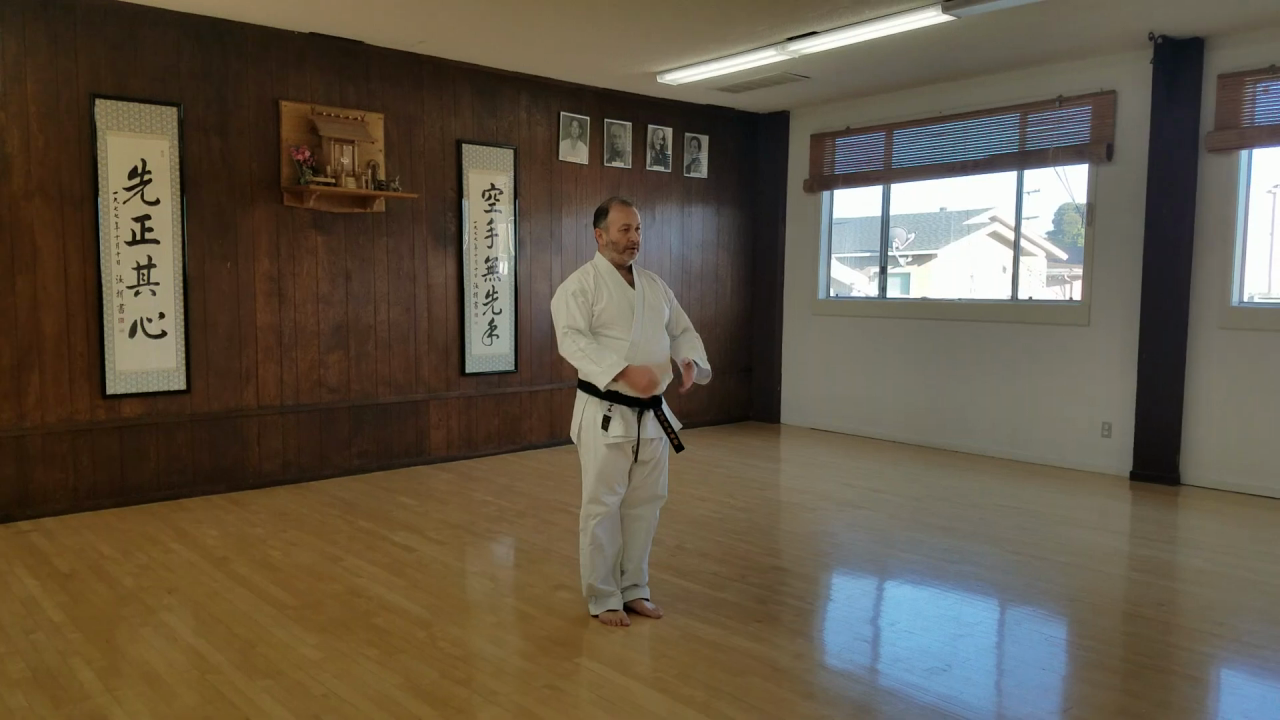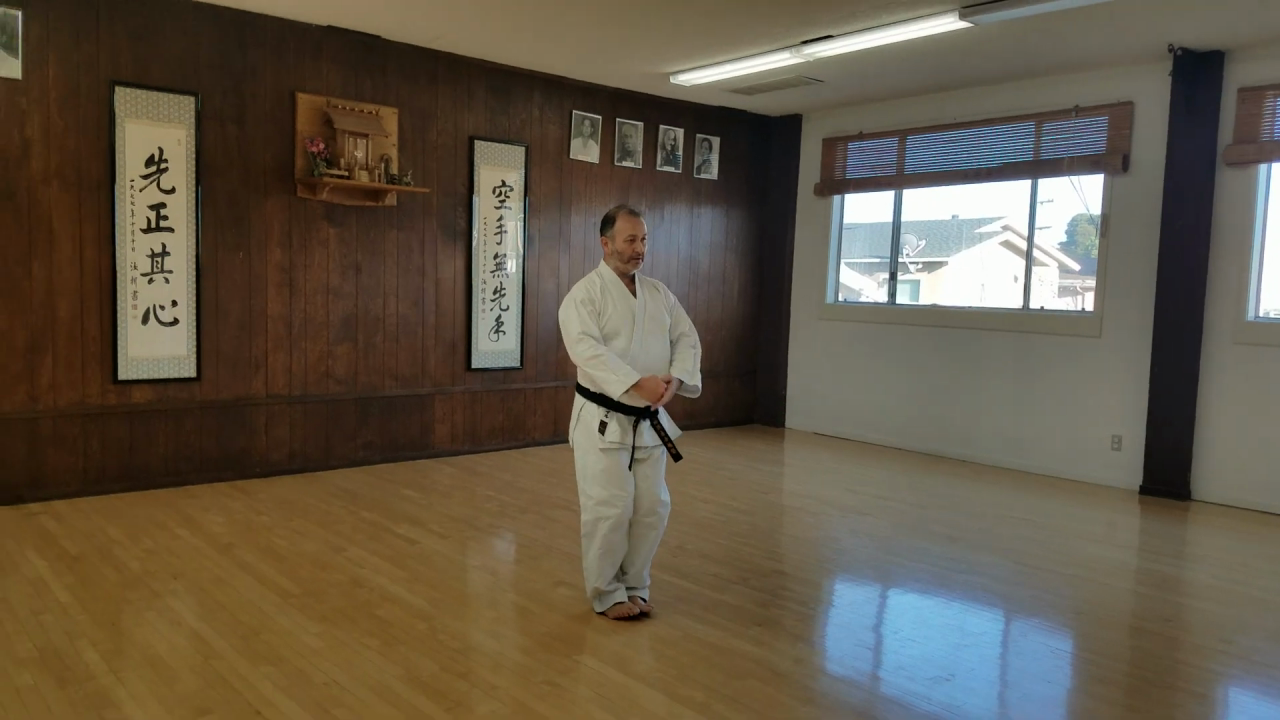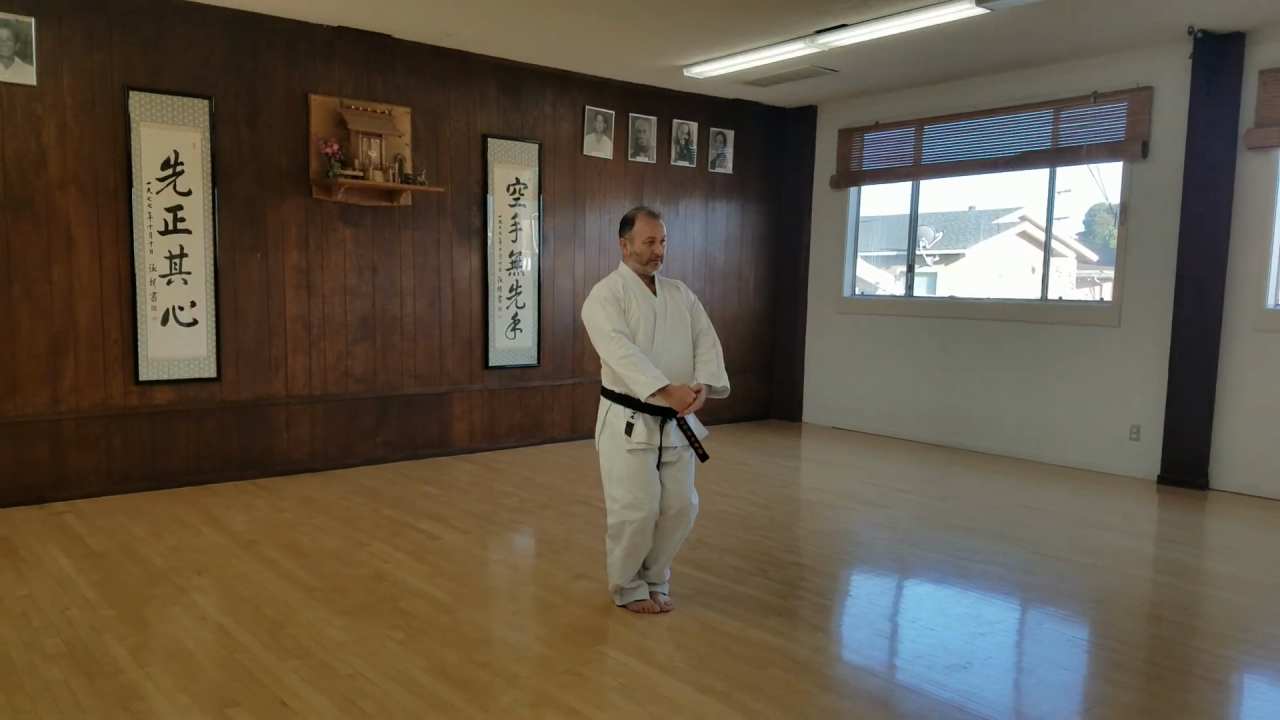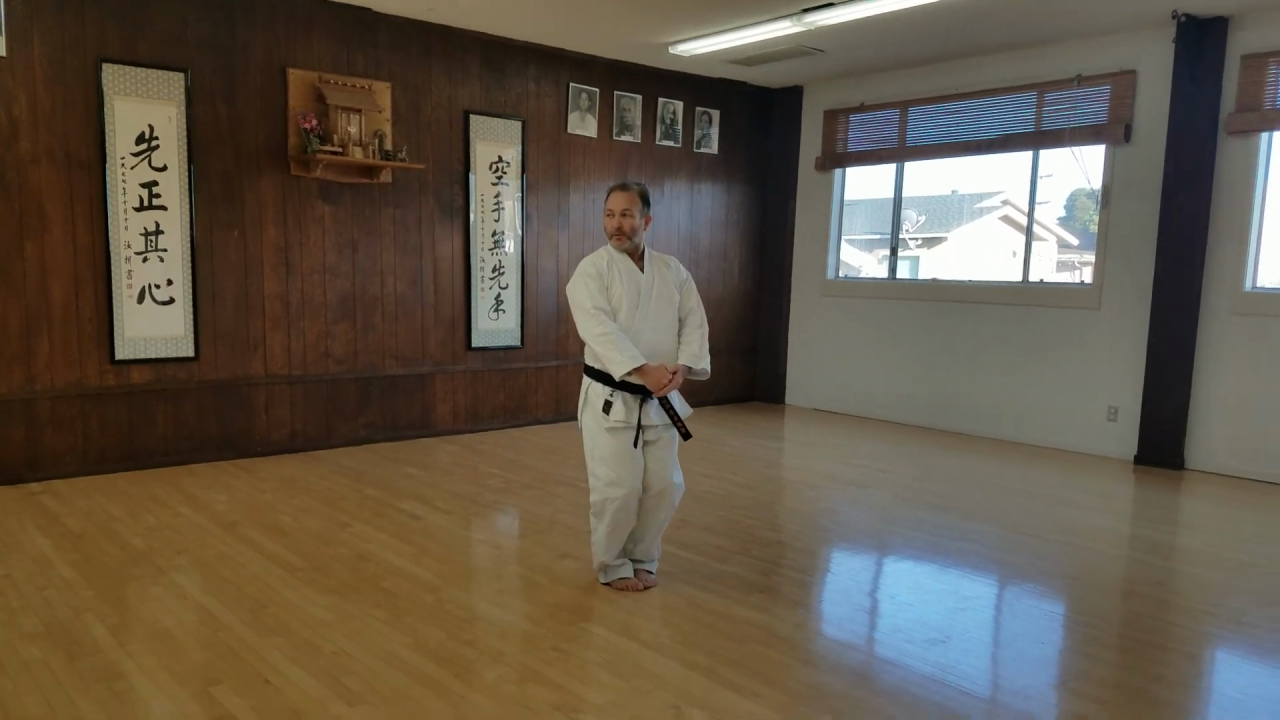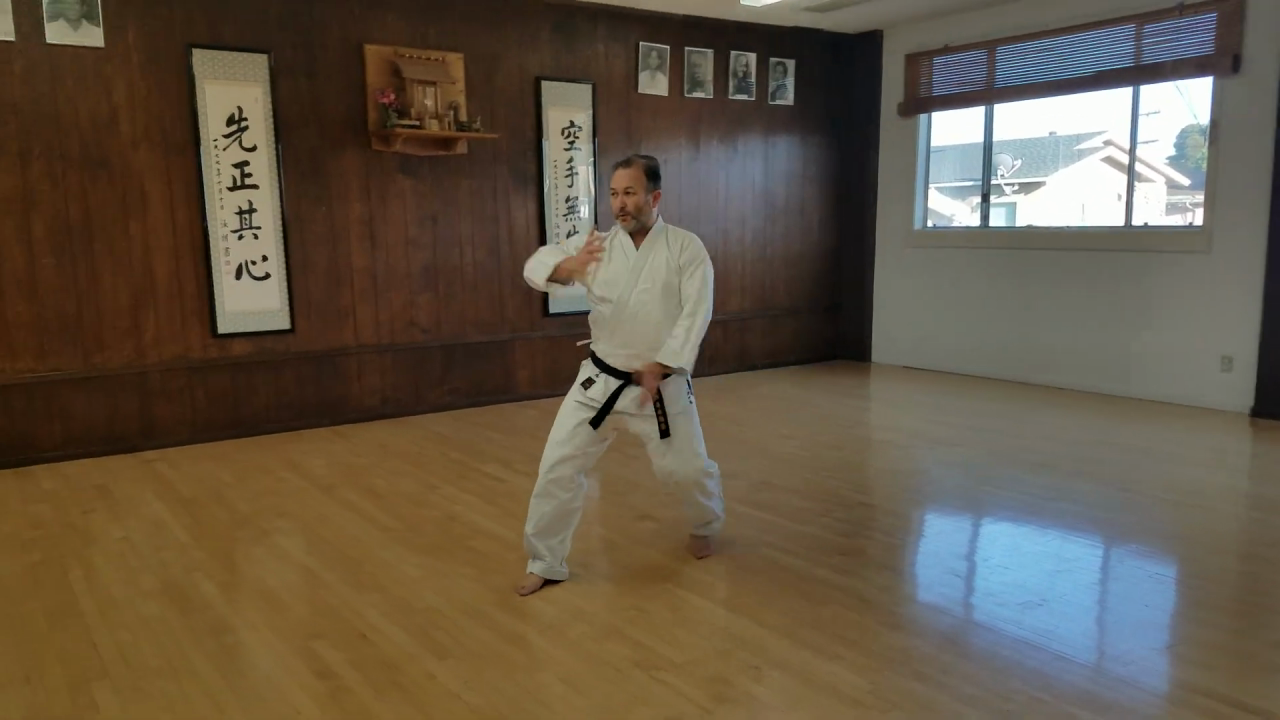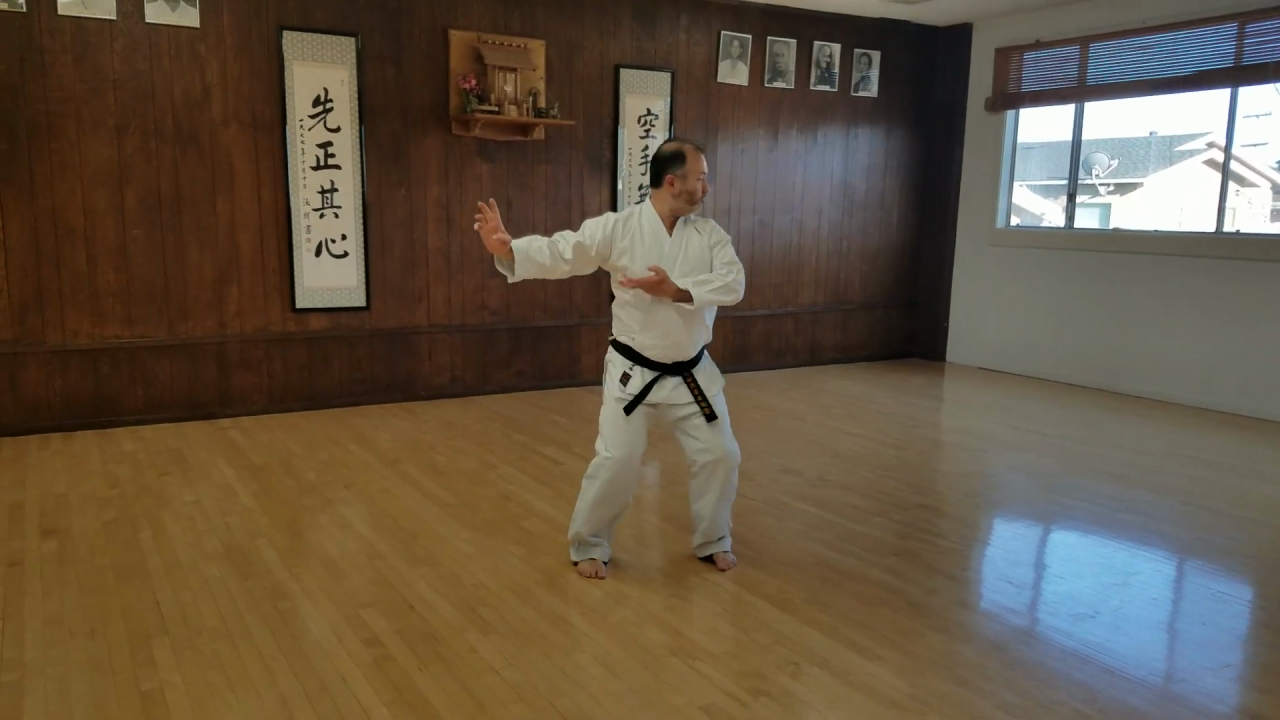
dt=0.7s
person 1, frame 1
left shoulder: (654, 284)
right shoulder: (580, 285)
left elbow: (681, 332)
right elbow: (572, 342)
left wrist: (691, 364)
right wrist: (623, 371)
left hip: (651, 414)
right hip: (608, 414)
left knee: (645, 503)
right knee: (603, 506)
left ankle: (633, 588)
right ankle: (603, 597)
person 1, frame 2
left shoulder: (660, 293)
right shoulder: (585, 294)
left elbow: (687, 340)
right elbow: (587, 350)
left wrist: (675, 378)
right wrist: (639, 382)
left hip: (649, 421)
right hip: (602, 420)
left knee: (652, 507)
right knee: (609, 508)
left ankle: (634, 585)
right ankle: (606, 593)
person 1, frame 3
left shoulder: (680, 293)
right shoulder: (606, 294)
left elbow: (706, 342)
right elbow: (619, 351)
left wrist: (703, 384)
right wrist: (668, 389)
left hip: (676, 422)
right hip: (629, 421)
left knee: (679, 507)
right knee: (635, 511)
left ankle: (654, 581)
right ankle: (627, 588)
person 1, frame 4
left shoulder: (673, 270)
right shoulder: (591, 270)
left elbow: (694, 323)
right elbow: (599, 329)
left wrist: (683, 368)
right wrist: (643, 371)
left hip: (659, 400)
right hip: (610, 399)
left knee: (665, 487)
right knee: (617, 489)
left ankle: (641, 560)
right ankle: (614, 566)
person 1, frame 5
left shoulder: (686, 246)
right shoulder: (597, 243)
left elbow: (695, 313)
right elbow: (538, 265)
left wrist: (662, 365)
right wrist: (565, 267)
left hip: (661, 382)
right hip: (601, 379)
left knee: (687, 467)
right knee: (560, 464)
left ankle: (703, 524)
right ankle: (544, 561)
person 1, frame 6
left shoulder: (709, 233)
right shoulder: (617, 227)
left elbow: (732, 285)
right elbow: (559, 252)
left wrist: (674, 290)
right wrist: (505, 247)
left hip: (693, 370)
right hip: (633, 371)
left knee: (716, 454)
right knee: (616, 461)
left ankle: (711, 542)
right ankle: (588, 547)
